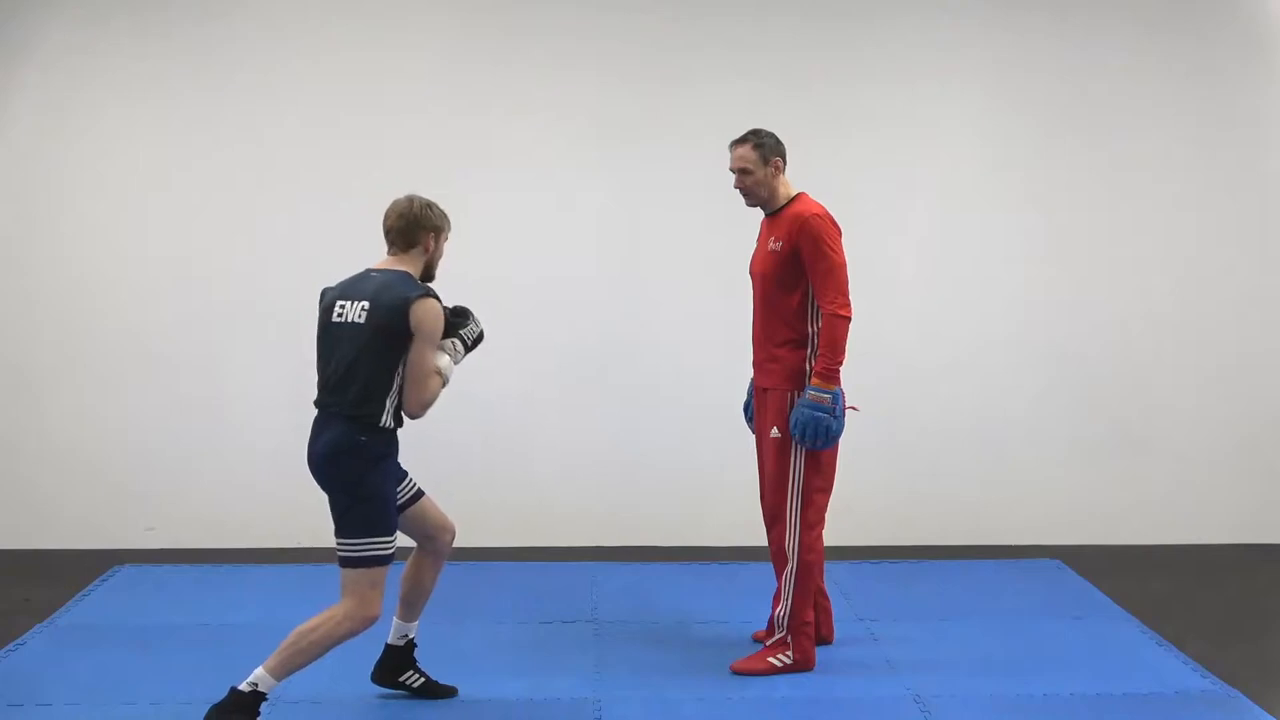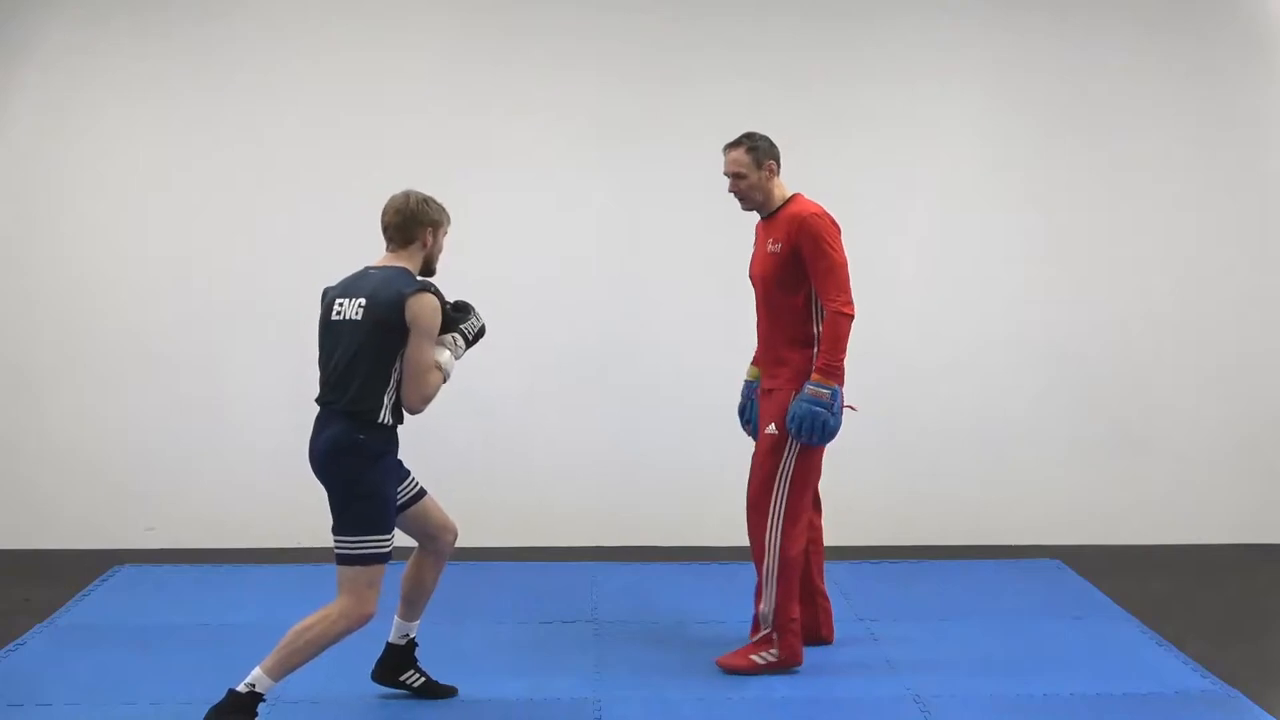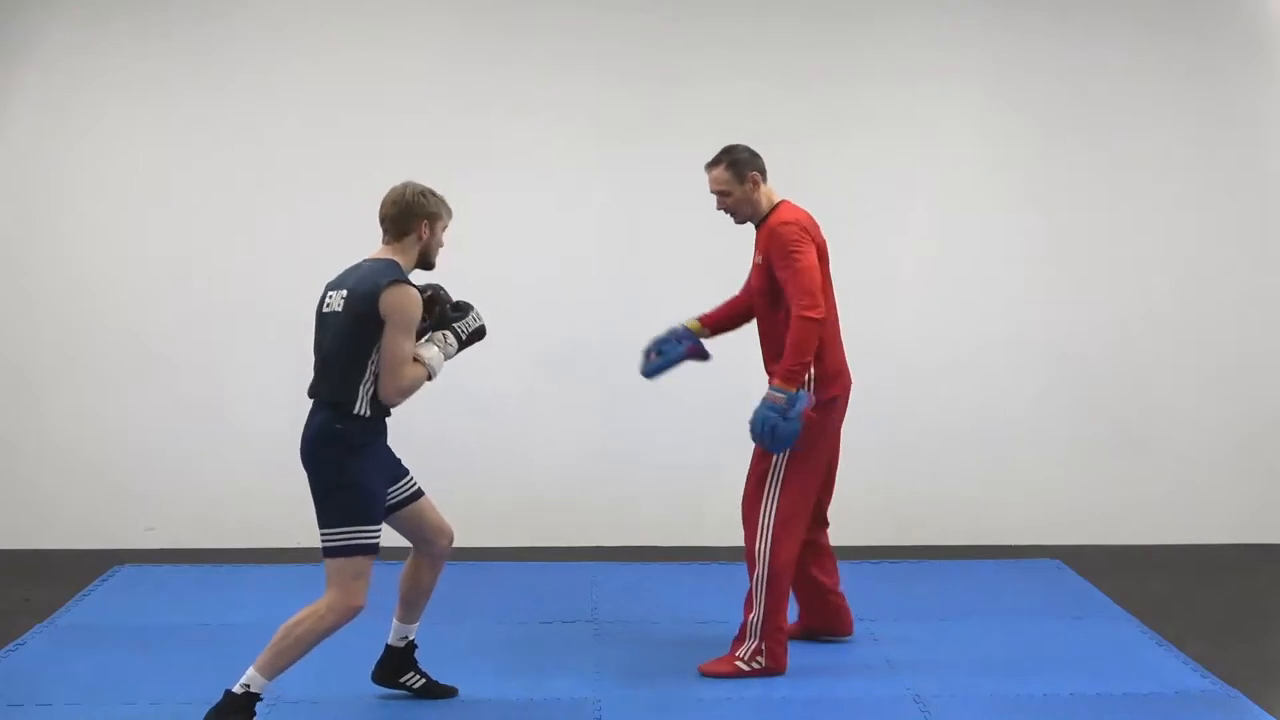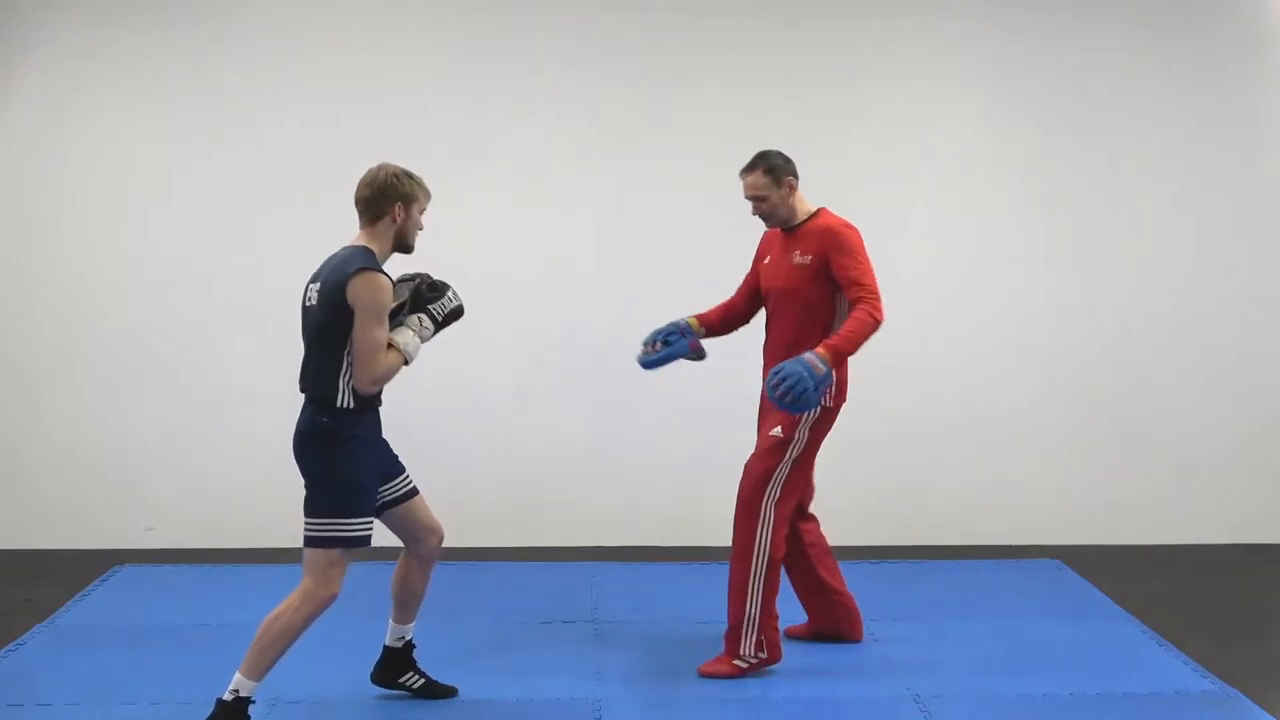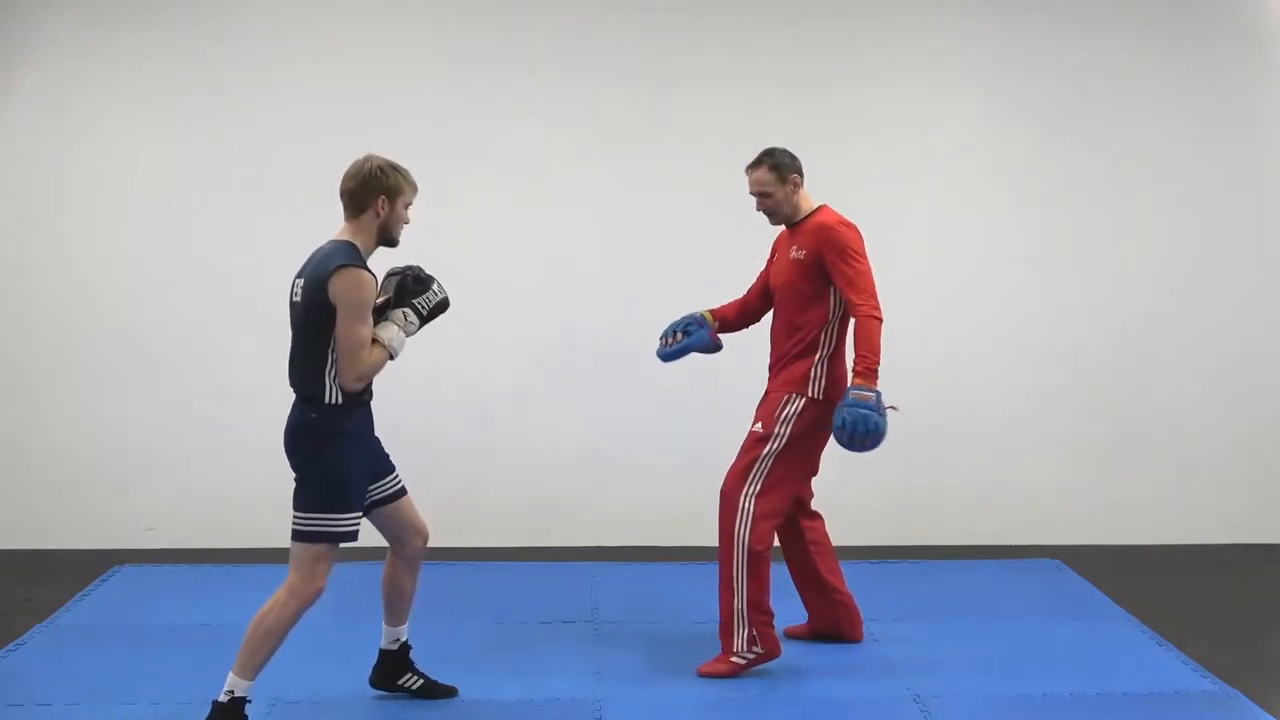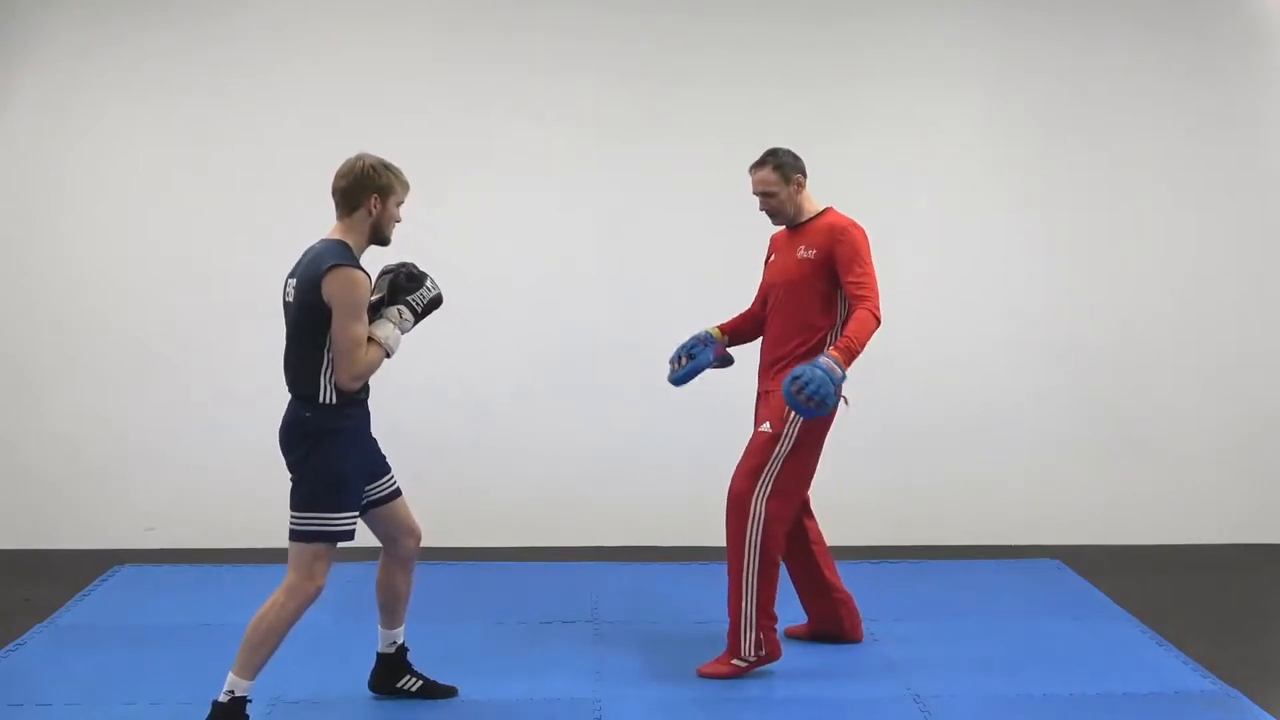
dt=0.3s
person 1, frame 1
left shoulder: (338, 292)
right shoulder: (421, 305)
right elbow: (415, 404)
right wrist: (452, 350)
left hip: (337, 439)
right hip: (360, 451)
left knee: (439, 537)
right knee: (360, 609)
left ankle: (396, 660)
person 1, frame 2
left shoulder: (340, 290)
right shoulder: (420, 300)
right elbow: (414, 399)
right wrist: (454, 344)
left hip: (340, 438)
right hip: (360, 449)
left knee: (441, 537)
right knee: (356, 607)
left ankle: (397, 659)
person 1, frame 3
left shoulder: (348, 280)
right shoulder: (400, 292)
right elbow: (392, 390)
right wrist: (445, 342)
left hip: (353, 438)
right hip: (345, 445)
left knee: (437, 540)
right knee: (345, 599)
left ankle: (396, 660)
person 1, frame 4
left shoulder: (335, 267)
right shoulder: (370, 279)
right elbow: (368, 378)
left wrist: (398, 315)
right wrist: (419, 326)
left hip: (354, 433)
right hip: (337, 438)
left knee: (427, 539)
right knee: (320, 589)
left ankle: (395, 660)
person 1, frame 5
left shoulder: (323, 261)
right shoulder: (352, 275)
right elbow: (354, 374)
left wrist: (385, 308)
right wrist: (404, 321)
left hip: (346, 430)
right hip: (329, 434)
left knee: (412, 539)
right knee: (307, 582)
left ankle: (394, 663)
person 1, frame 6
left shoulder: (316, 259)
right shoulder: (345, 274)
right elbow: (351, 373)
left wrist: (379, 308)
right wrist: (397, 318)
left hip: (342, 429)
right hip: (324, 434)
left knee: (405, 540)
right knee: (306, 582)
left ankle: (391, 666)
person 2, frame 1
left shoulder: (810, 221)
right shoulder: (770, 224)
left elbow: (836, 310)
left wrist: (823, 386)
left hip: (801, 391)
right hip: (772, 386)
left knee: (794, 515)
right knee: (781, 509)
left ankle: (792, 643)
right ankle: (809, 620)
person 2, frame 2
left shoulder: (809, 221)
right shoulder: (765, 226)
left elbow: (839, 307)
left wrist: (823, 383)
right wrist: (755, 375)
left hip: (804, 387)
right hip: (777, 383)
left knee: (773, 506)
right knee: (793, 507)
left ankle: (777, 639)
right ankle: (810, 621)
person 2, frame 3
left shoulder: (787, 228)
right shoulder: (770, 230)
left elbow: (811, 312)
right elbow: (751, 301)
left wrist: (783, 389)
right wrist: (693, 329)
left hip: (806, 391)
right hip: (816, 388)
left knee: (771, 511)
right knee: (804, 505)
left ankle: (761, 648)
right ankle: (824, 613)
person 2, frame 4
left shoulder: (835, 235)
right shoulder: (772, 242)
left elbow: (869, 308)
right elbow: (744, 305)
left wrist: (823, 357)
right wrist: (692, 327)
left hip: (811, 392)
right hip: (783, 391)
left knee: (760, 502)
right knee: (788, 507)
left ankle: (752, 645)
right ankle: (836, 618)
person 2, frame 5
left shoulder: (834, 231)
right shoulder: (784, 241)
left elbow: (867, 310)
right elbow: (754, 304)
left wrist: (864, 383)
right wrist: (708, 320)
left hip: (808, 389)
right hip: (788, 388)
left knee: (744, 497)
right knee: (788, 503)
left ankle: (749, 640)
right ankle: (835, 618)
person 2, frame 6
left shoulder: (841, 233)
right shoulder: (779, 242)
left elbow: (867, 307)
left wrist: (836, 361)
right wrist: (717, 338)
left hip: (805, 390)
right hip: (776, 388)
left knee: (752, 499)
right knee: (784, 504)
left ankle: (752, 643)
right ankle: (835, 618)
